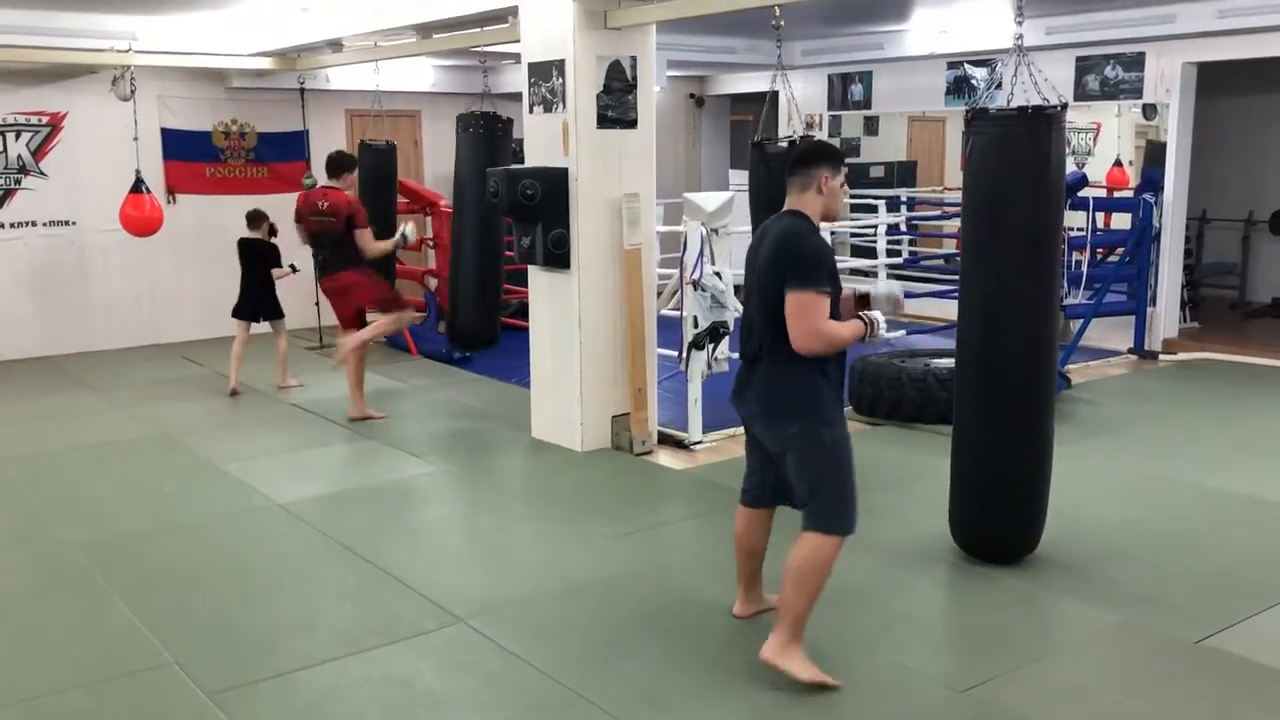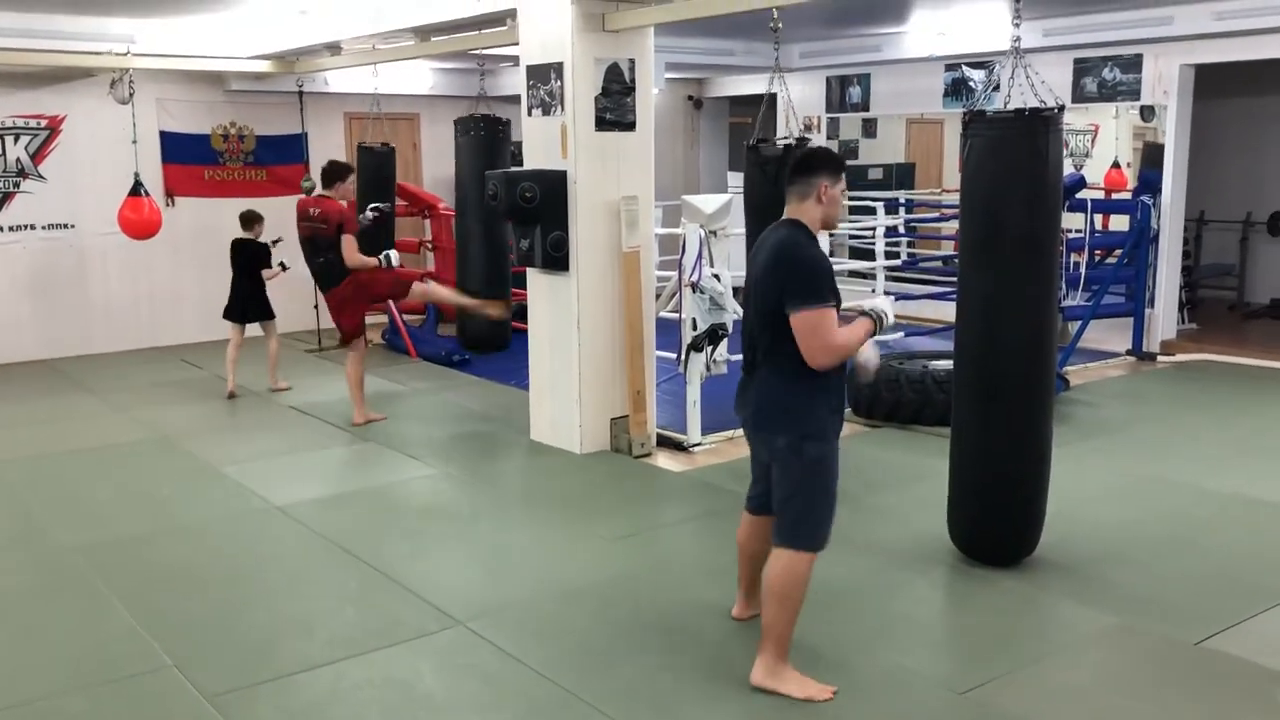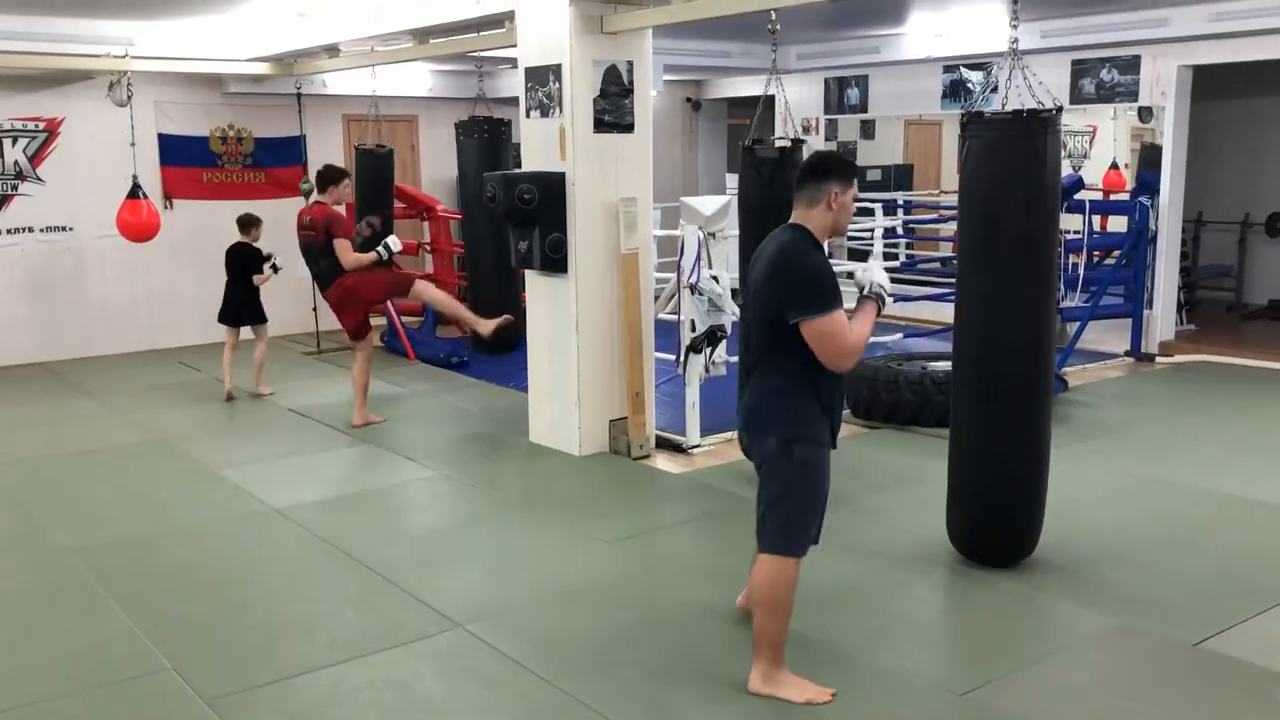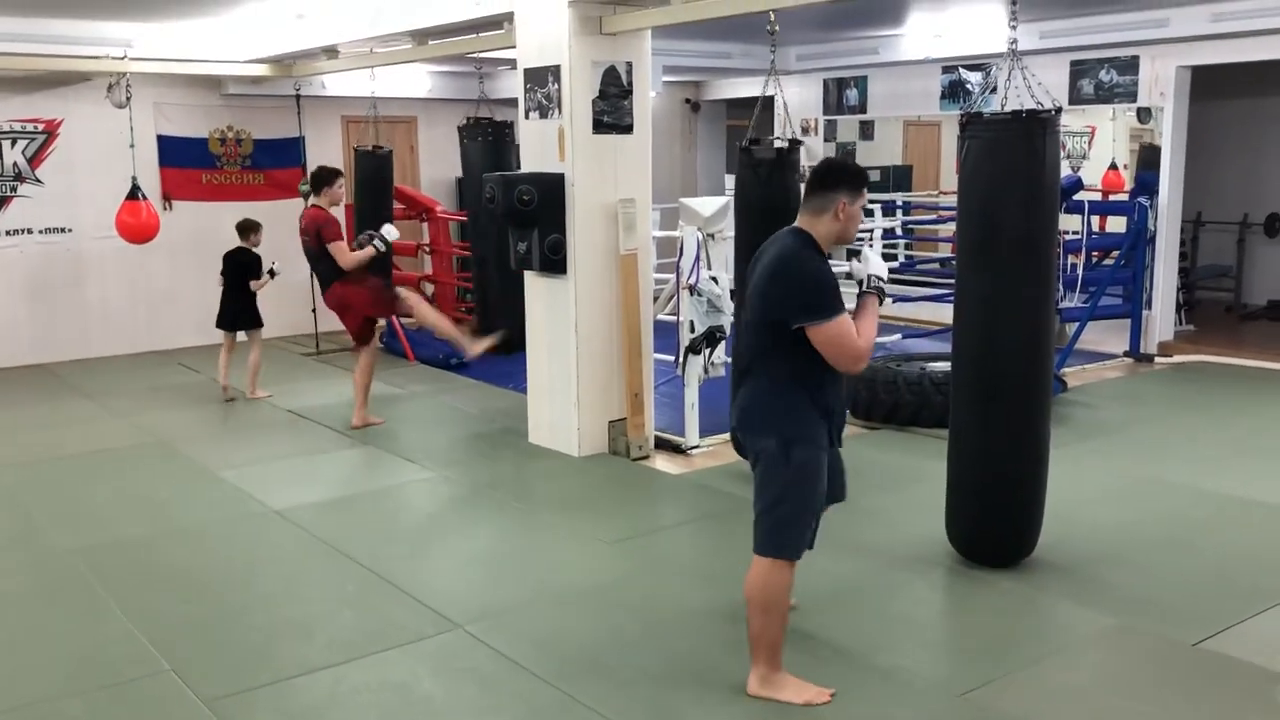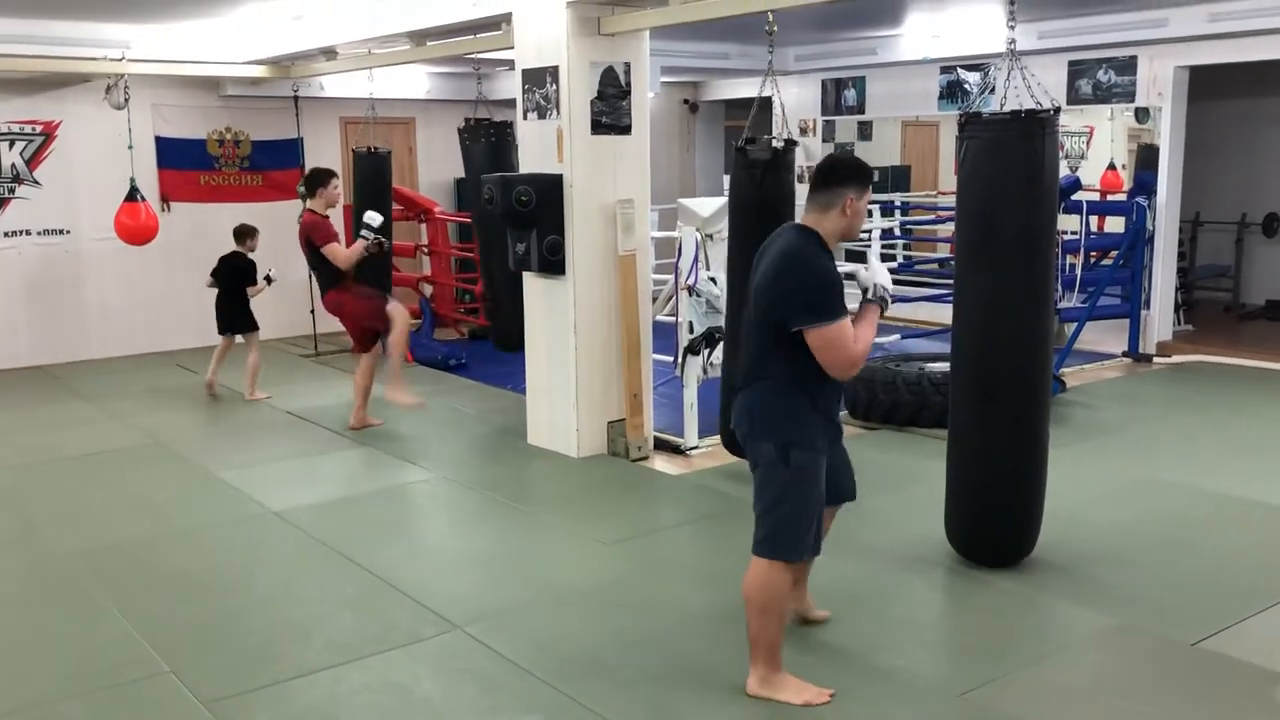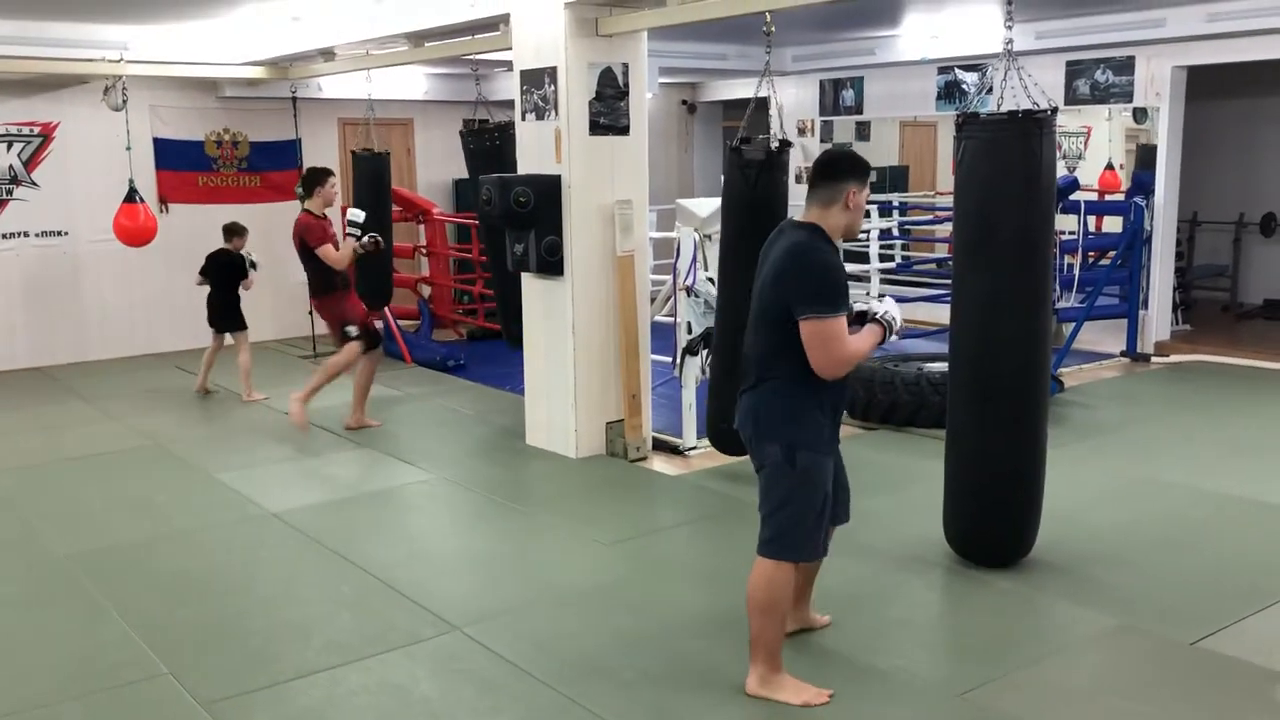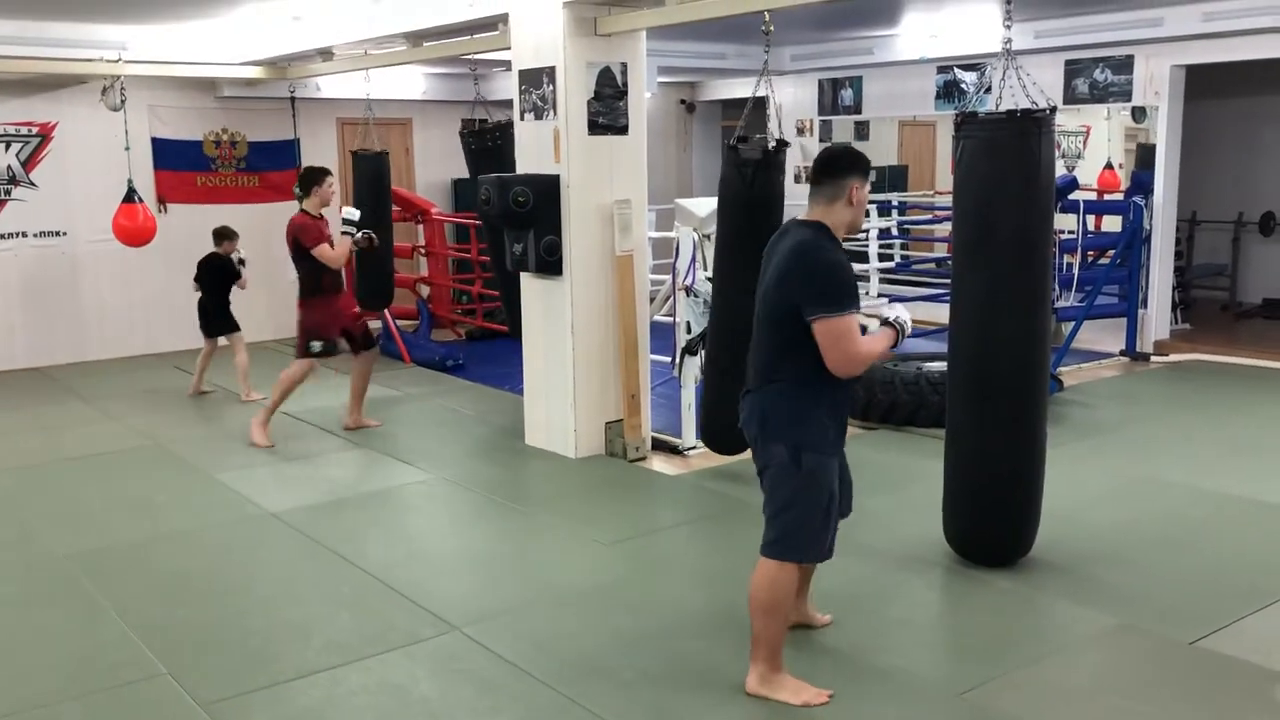
dt=0.1s
person 1, frame 1
left shoulder: (769, 234)
right shoulder: (806, 245)
right elbow: (810, 336)
left wrist: (863, 299)
right wrist: (865, 326)
left hip: (760, 392)
right hip: (801, 402)
left knee: (758, 496)
right knee: (827, 523)
left ankle: (748, 595)
right ankle: (784, 643)
person 1, frame 2
left shoulder: (776, 240)
right shoulder: (802, 256)
right elbow: (822, 352)
left wrist: (851, 336)
right wrist: (870, 319)
left hip: (769, 404)
right hip: (797, 416)
left knee: (764, 507)
right knee: (799, 538)
left ankle: (749, 599)
right ankle: (771, 664)
person 1, frame 3
left shoulder: (782, 245)
right shoulder: (805, 264)
right elbow: (843, 355)
right wrist: (874, 298)
left hip: (770, 406)
right hip: (790, 417)
left knee: (779, 512)
right knee: (784, 542)
left ankle: (754, 593)
right ankle: (768, 670)
person 1, frame 4
left shoulder: (787, 245)
right shoulder: (807, 271)
right elbow: (852, 356)
right wrist: (873, 293)
left hip: (788, 408)
right hip: (785, 419)
left knee: (816, 496)
right knee: (779, 544)
left ankle: (769, 595)
right ankle: (765, 673)
person 1, frame 5
left shoulder: (788, 241)
right shoulder: (811, 268)
right elbow: (846, 362)
right wrist: (875, 301)
left hip: (792, 409)
right hip: (785, 421)
left knee: (828, 494)
right knee: (778, 545)
left ankle: (795, 598)
right ankle: (765, 673)
person 1, frame 6
left shoulder: (788, 238)
right shoulder: (818, 263)
right elbow: (832, 361)
left wrist: (855, 321)
right wrist: (880, 326)
left hip: (786, 409)
right hip: (789, 420)
left knee: (820, 514)
right knee: (782, 545)
left ankle: (796, 611)
right ankle: (765, 674)
person 1, frame 7
left shoulder: (791, 237)
right shoulder: (825, 262)
right elbow: (846, 360)
left wrist: (858, 322)
right wrist: (892, 330)
left hip: (788, 408)
right hip: (795, 419)
left knee: (817, 513)
right knee: (786, 544)
left ankle: (795, 606)
right ankle: (766, 672)
person 2, frame 1
left shoulder: (304, 199)
right shoulder: (350, 205)
left elbow: (305, 238)
right elbow: (371, 250)
right wrist: (398, 240)
left hip: (328, 279)
right hip: (354, 275)
left knee: (354, 336)
right knee: (400, 314)
left ankle: (358, 407)
right ankle: (355, 341)
person 2, frame 2
left shoulder: (302, 206)
right shoulder: (342, 212)
right elbow: (352, 260)
left wrist: (363, 218)
right wrist: (382, 262)
left hip: (332, 291)
right hip: (353, 279)
left knee: (354, 347)
right knee: (423, 288)
left ankle: (360, 411)
right ankle: (484, 306)
person 2, frame 3
left shoulder: (304, 216)
right shoulder: (335, 218)
right elbow: (348, 261)
left wrist: (360, 233)
right wrist: (381, 252)
left hip: (333, 293)
right hip: (349, 284)
left knee: (363, 347)
right knee: (421, 288)
left ankle: (360, 414)
right ankle: (480, 324)
person 2, frame 4
left shoulder: (306, 217)
right shoulder: (326, 220)
right elbow: (347, 263)
left wrist: (364, 243)
right wrist: (379, 244)
left hip: (334, 294)
right hip: (347, 288)
left knee: (366, 350)
right knee: (411, 300)
left ankle: (359, 415)
right ankle: (468, 345)
person 2, frame 5
left shoulder: (316, 220)
right shoulder: (315, 223)
right elbow: (344, 262)
left wrist: (366, 246)
right wrist: (366, 236)
left hip: (338, 294)
right hip: (342, 293)
left knee: (369, 351)
right knee: (398, 314)
left ankle: (359, 415)
right ankle: (395, 386)
person 2, frame 6
left shoulder: (321, 220)
right shoulder: (307, 224)
right elbow: (339, 263)
left wrist: (362, 243)
right wrist: (355, 234)
left hip: (344, 294)
right hip: (330, 298)
left knee: (372, 350)
right knee: (355, 349)
left ankle: (356, 416)
right ankle: (301, 400)
person 2, frame 7
left shoulder: (319, 219)
right shoulder: (301, 225)
right elbow: (335, 261)
left wrist: (355, 239)
right wrist: (348, 231)
left hip: (338, 295)
right hip: (316, 302)
left knee: (367, 350)
right knee: (305, 364)
left ankle: (355, 416)
right ankle: (261, 421)
person 3, frame 1
left shoulder: (242, 243)
right shoulder: (270, 248)
right elbow: (276, 274)
left wrist: (268, 237)
right wrist: (291, 268)
left hip: (246, 296)
right hip: (266, 296)
left knee: (240, 339)
right knee: (281, 335)
left ankle: (233, 381)
right ankle: (283, 378)
person 3, frame 2
left shoulder: (234, 244)
right shoulder: (262, 248)
right elbow: (266, 275)
right wrist: (281, 267)
left hip: (236, 297)
right hip: (256, 297)
left knee: (235, 340)
right knee: (272, 337)
left ankle: (231, 384)
right ankle: (273, 381)
person 3, frame 3
left shoulder: (230, 250)
right shoulder: (255, 253)
right elbow: (257, 280)
right wrist: (273, 268)
left hip: (231, 300)
right hip: (249, 301)
left knee: (230, 344)
right knee: (262, 341)
left ankle: (228, 385)
right ankle: (257, 385)
person 3, frame 4
left shoulder: (228, 255)
right shoulder: (253, 258)
left elbow: (222, 281)
right elbow: (254, 286)
right wrist: (270, 273)
left hip: (227, 304)
right hip: (245, 305)
left knee: (228, 345)
right knee: (256, 346)
left ankle: (224, 381)
right ankle: (252, 389)
person 3, frame 5
left shoulder: (223, 260)
right shoulder: (248, 264)
left elbow: (209, 282)
right elbow: (251, 292)
right wrist: (267, 280)
left hip: (223, 307)
right hip: (240, 309)
left knee: (225, 344)
right knee: (253, 349)
left ankle: (211, 376)
right ankle: (250, 391)
person 3, frame 6
left shoulder: (212, 256)
right shoulder: (237, 259)
left elbow: (199, 280)
right elbow: (247, 285)
right wrist: (252, 267)
left hip: (213, 304)
right hip: (229, 306)
left knee: (216, 343)
right knee: (244, 348)
left ankle: (201, 383)
right ankle: (248, 392)
person 3, frame 7
left shoulder: (204, 261)
right shoulder: (226, 262)
left elbow: (196, 287)
right elbow: (242, 285)
right wrist: (241, 265)
left hip: (205, 308)
right hip: (219, 310)
left knee: (209, 347)
right knee: (240, 348)
left ankle: (196, 385)
right ankle: (246, 392)
